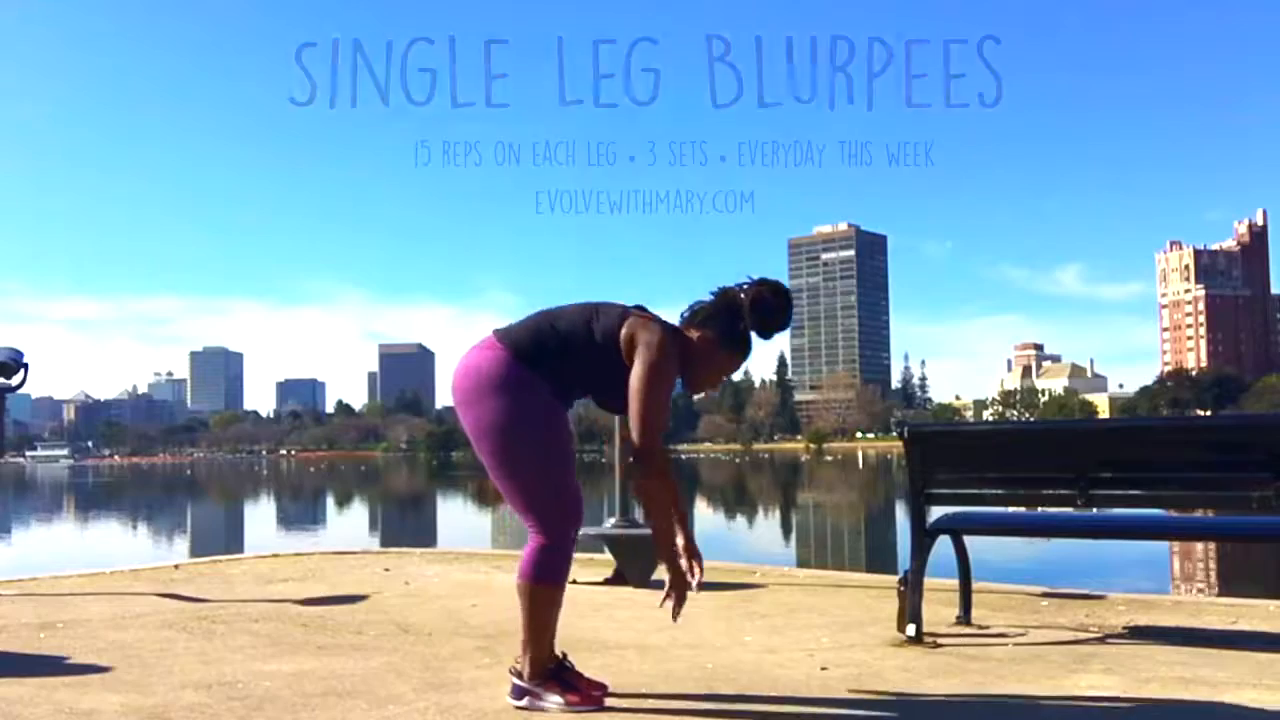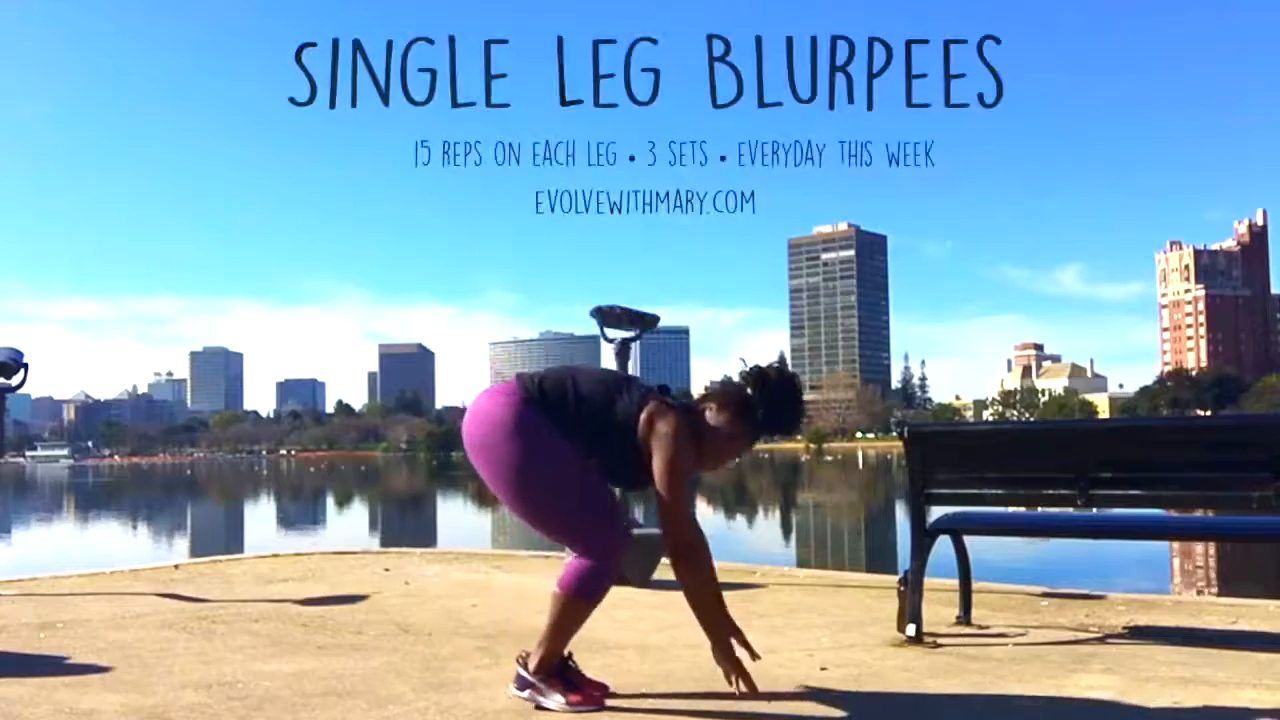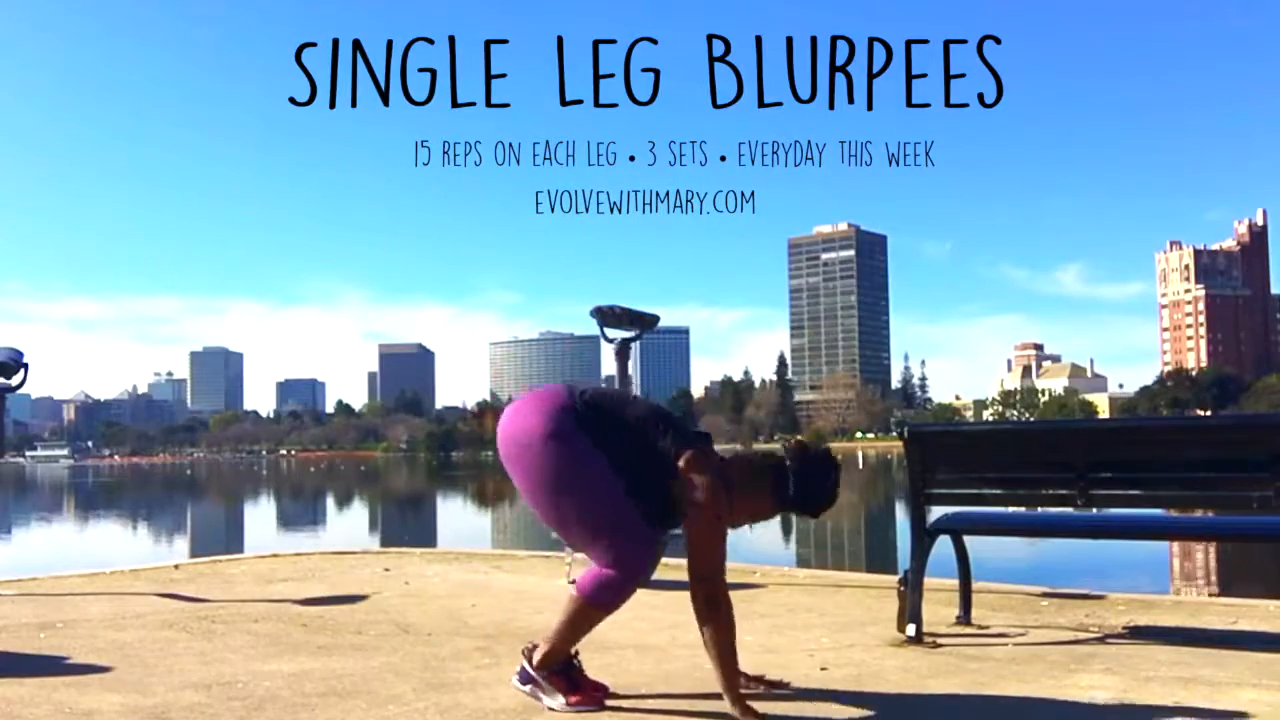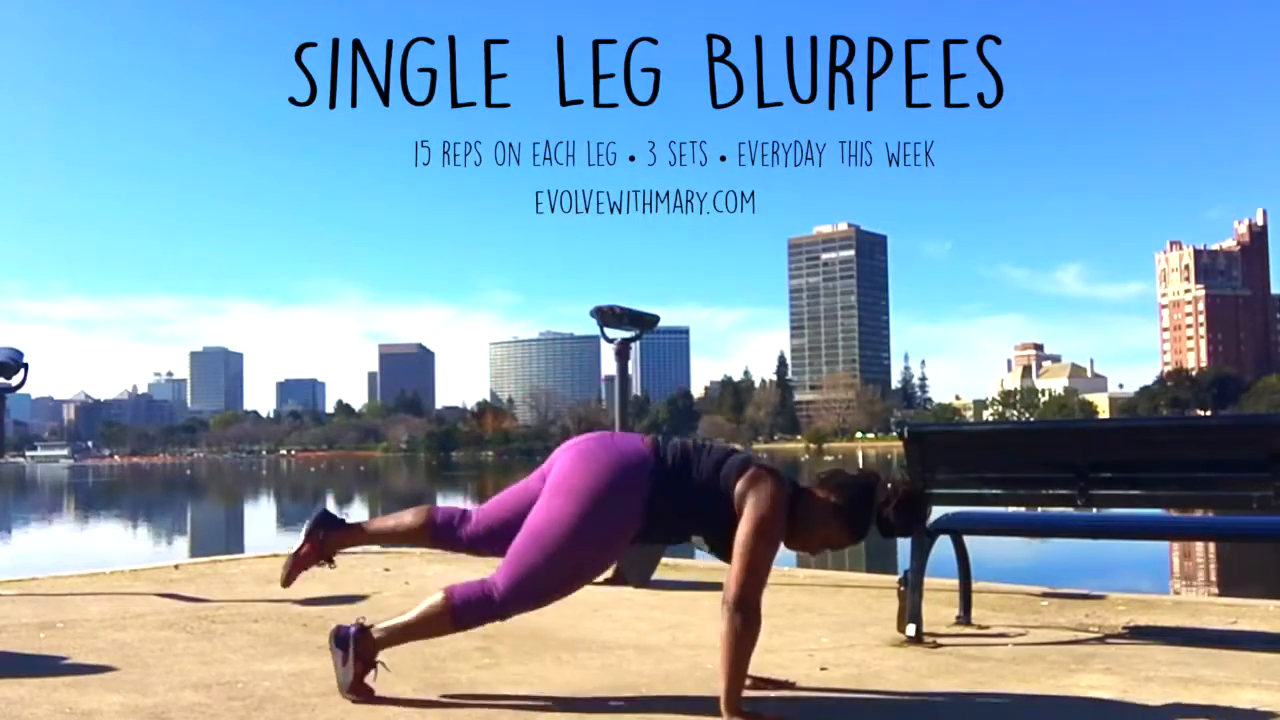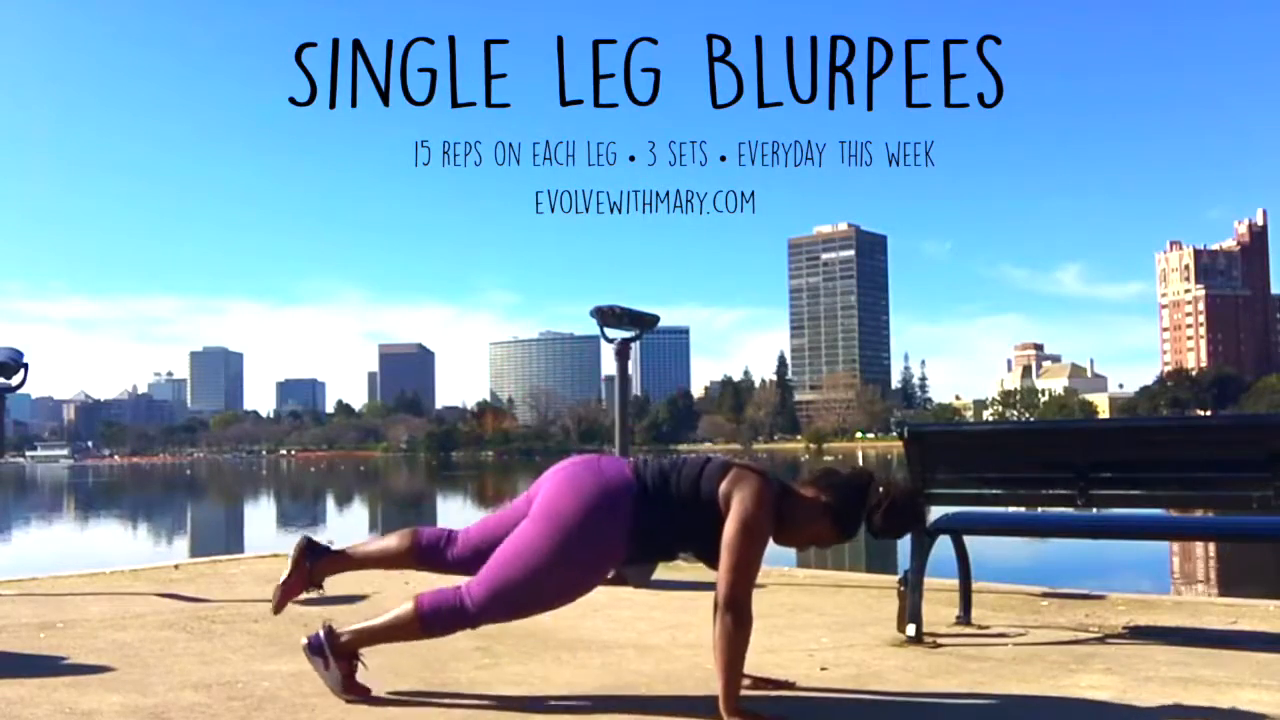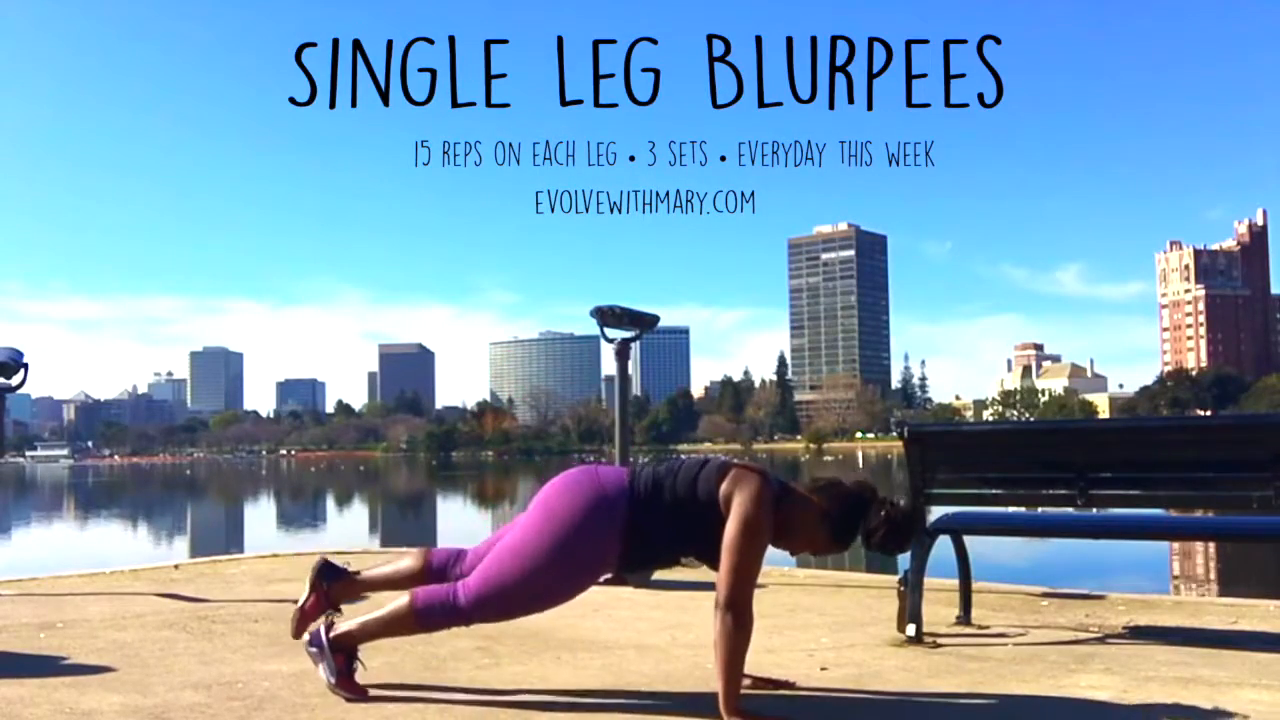
dt=0.3s
person 1, frame 1
left shoulder: (660, 354)
right shoulder: (658, 346)
left elbow: (651, 460)
right elbow: (647, 455)
left wrist: (677, 546)
right wrist: (675, 553)
left hip: (516, 383)
right hip: (496, 378)
left knee: (562, 520)
right knee: (556, 523)
left ankle: (543, 661)
right ankle: (531, 676)
person 1, frame 2
left shoulder: (674, 429)
right shoulder: (673, 431)
left elbow: (684, 542)
right elbow: (684, 547)
left wrist: (722, 626)
right wrist: (721, 639)
left hip: (521, 425)
right hip: (505, 423)
left knee: (604, 540)
right knee: (605, 544)
left ankle: (551, 661)
right ankle: (536, 669)
person 1, frame 3
left shoulder: (699, 491)
right shoulder: (705, 486)
left elbow: (710, 590)
right elbow: (708, 595)
left wrist: (731, 673)
left hip: (554, 426)
right hip: (538, 425)
left knee: (618, 555)
right knee: (626, 561)
left ankle: (553, 658)
right ankle: (542, 664)
person 1, frame 4
left shoulder: (765, 500)
right shoulder: (772, 502)
left elbow: (739, 606)
right elbow: (740, 609)
left hip: (596, 463)
right hip: (604, 485)
left knee: (470, 530)
right knee: (506, 592)
left ankle: (334, 534)
right ankle: (365, 640)
person 1, frame 5
left shoulder: (754, 496)
right shoulder: (759, 502)
left elbow: (729, 597)
right elbow: (732, 605)
left hip: (581, 485)
right hip: (591, 516)
left knee: (456, 552)
right knee: (476, 600)
left ankle: (319, 559)
right ankle: (338, 641)
person 1, frame 6
left shoulder: (754, 497)
right shoulder: (760, 501)
left elbow: (729, 597)
right elbow: (732, 605)
left hip: (586, 497)
right hip: (588, 523)
left knee: (465, 567)
right knee: (470, 597)
left ankle: (339, 582)
right ankle: (338, 636)
